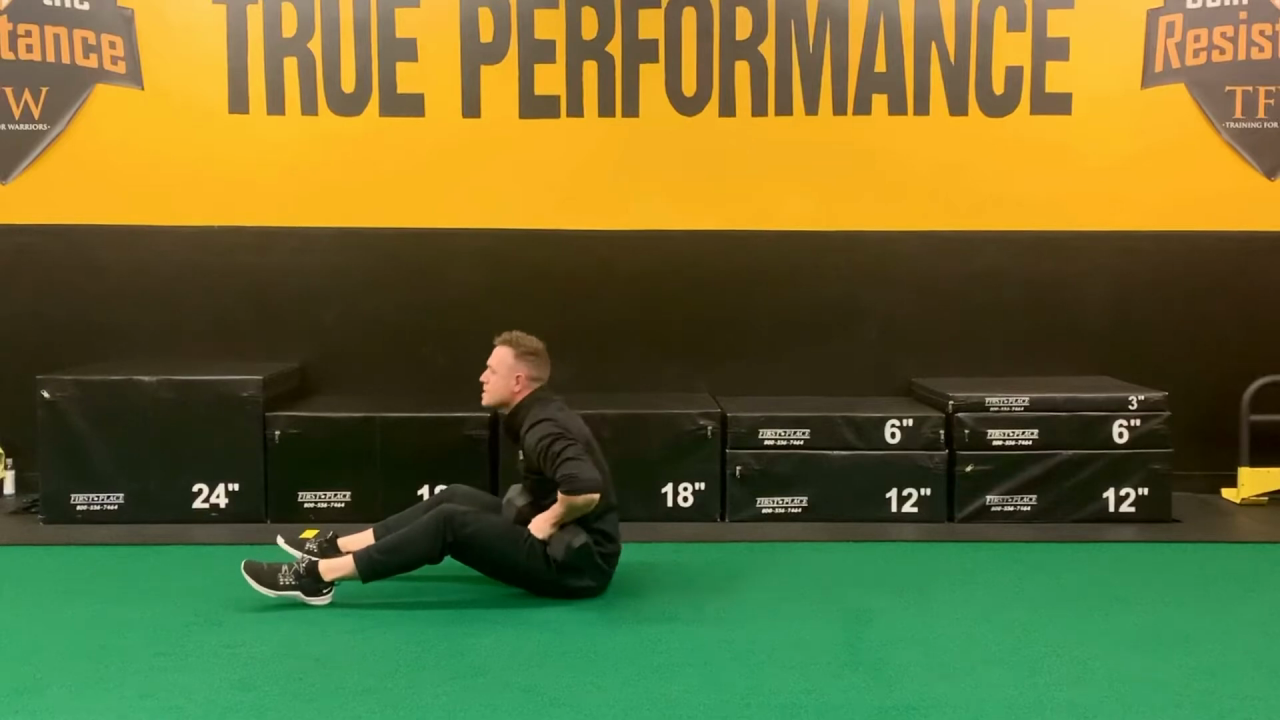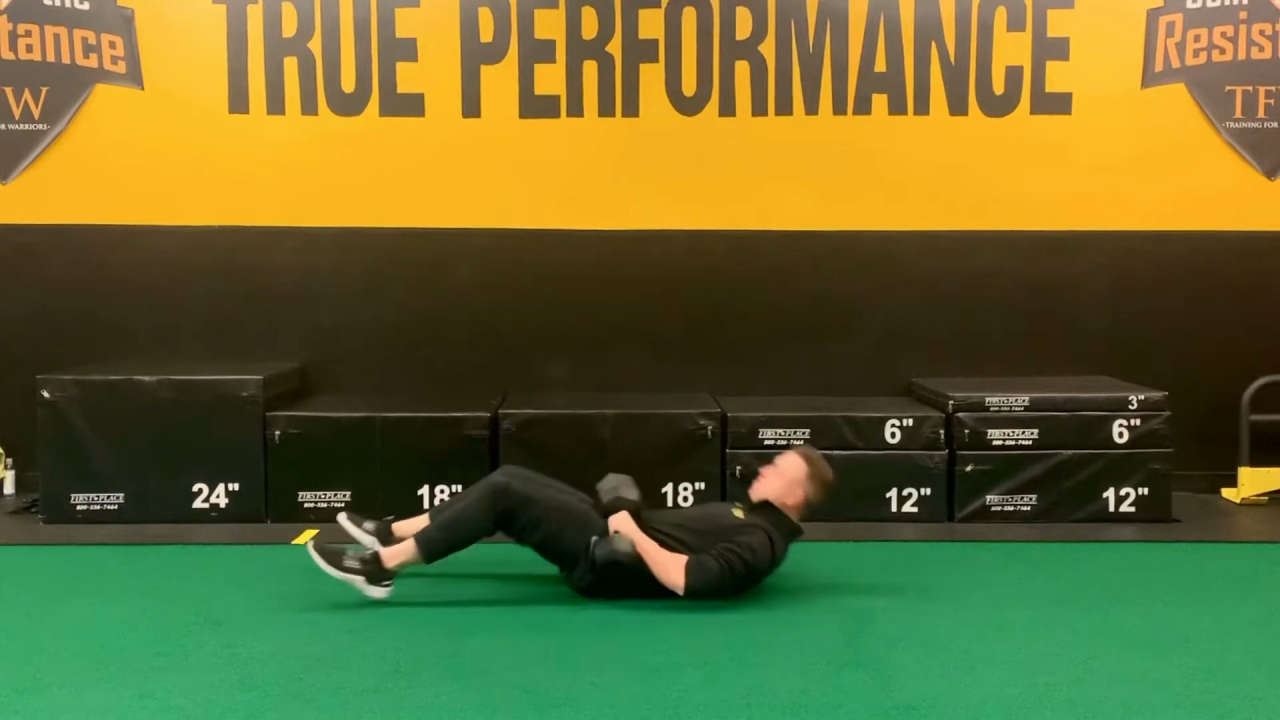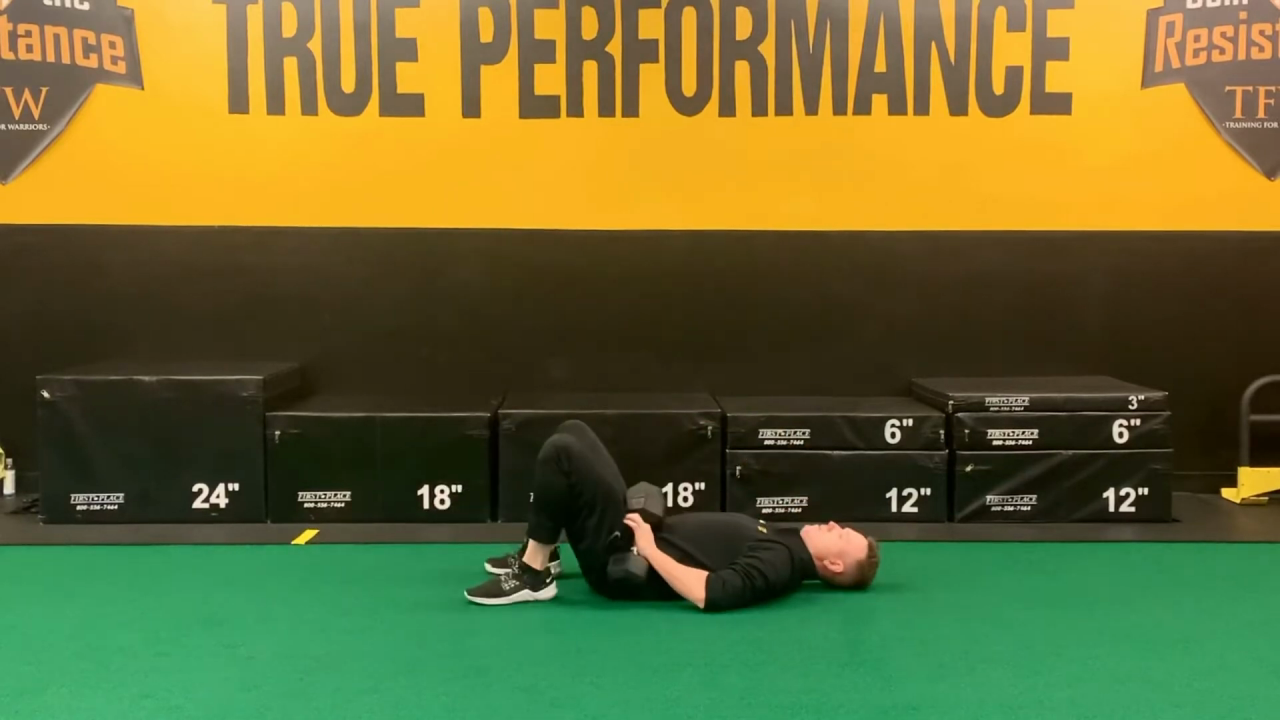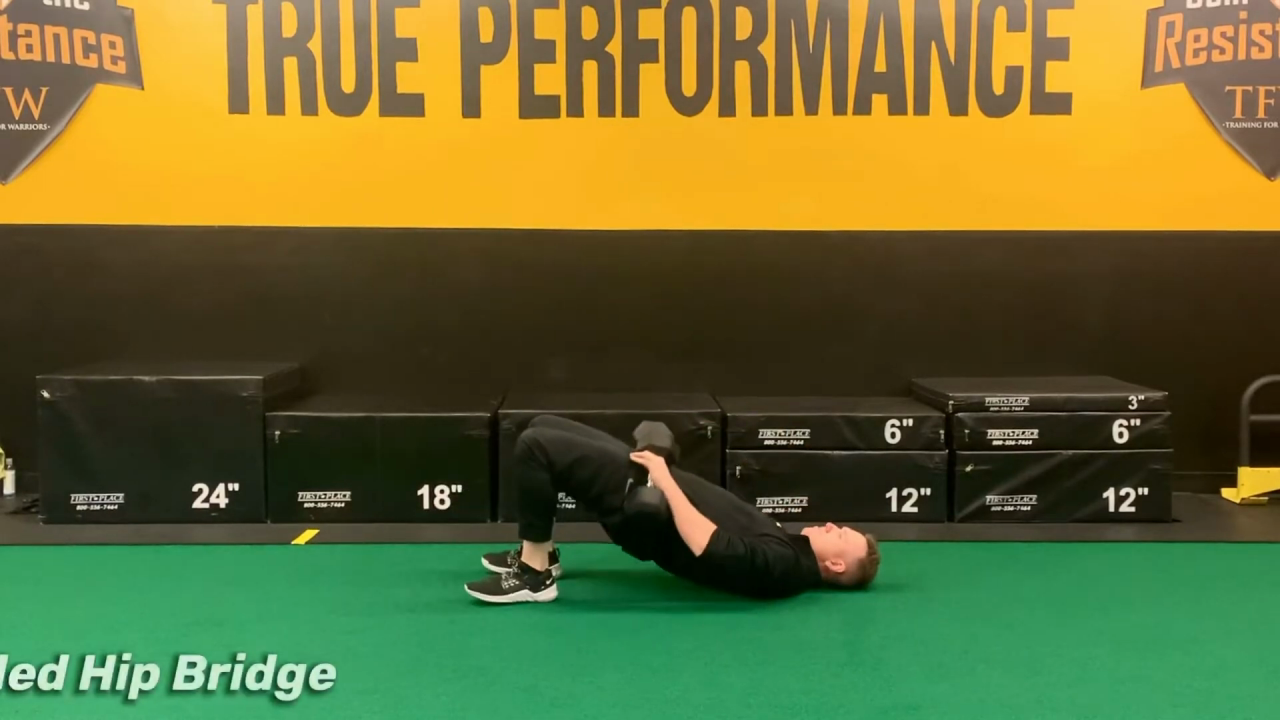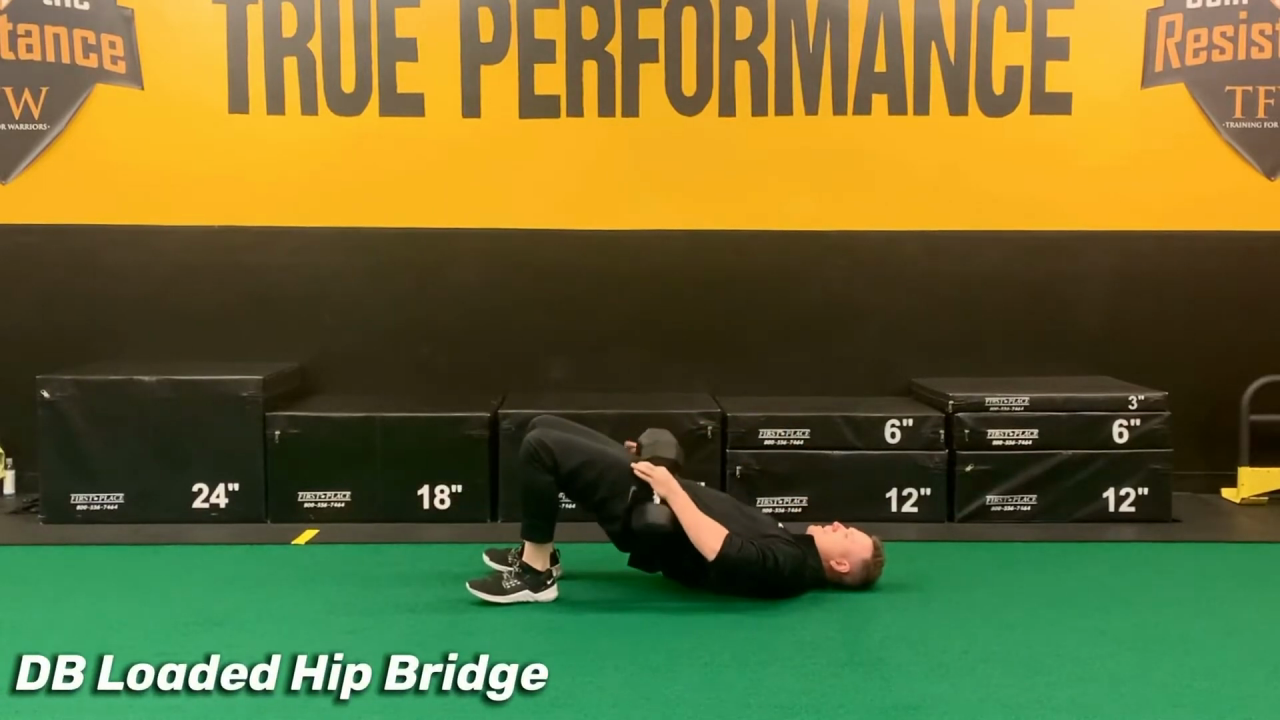
dt=0.7s
person 1, frame 1
left shoulder: (541, 429)
right shoulder: (541, 413)
left elbow: (585, 489)
left wrist: (551, 520)
right wrist: (537, 512)
left hip: (576, 565)
left knee: (449, 523)
right knee: (456, 498)
left ankle: (318, 577)
right ankle: (335, 547)
person 1, frame 2
left shoulder: (762, 542)
right shoulder: (759, 513)
left elbow: (688, 580)
left wrist: (634, 534)
right wrist: (631, 520)
left hip: (604, 559)
right hip: (624, 536)
left knee: (503, 490)
right knee: (512, 477)
left ankle: (380, 566)
right ankle: (392, 533)
person 1, frame 3
left shoulder: (780, 566)
right shoulder: (781, 542)
left elbow: (710, 594)
left wrist: (650, 551)
right wrist: (649, 526)
left hip: (621, 558)
right hip: (638, 534)
left knee: (561, 452)
right knee: (572, 433)
left ankle: (532, 574)
right ankle: (540, 553)
person 1, frame 4
left shoulder: (781, 566)
right shoulder: (787, 546)
left elbow: (708, 548)
left wrist: (664, 482)
right wrist: (660, 474)
right hip: (652, 487)
left knee: (533, 446)
right knee: (543, 428)
left ankle: (533, 573)
right ankle: (540, 553)
person 1, frame 5
left shoulder: (790, 567)
right shoulder: (790, 544)
left elbow: (722, 553)
left wrist: (671, 490)
right wrist: (654, 470)
left hip: (645, 507)
right hip: (655, 495)
left knee: (540, 447)
right knee: (544, 428)
left ankle: (534, 574)
right ankle: (537, 552)
